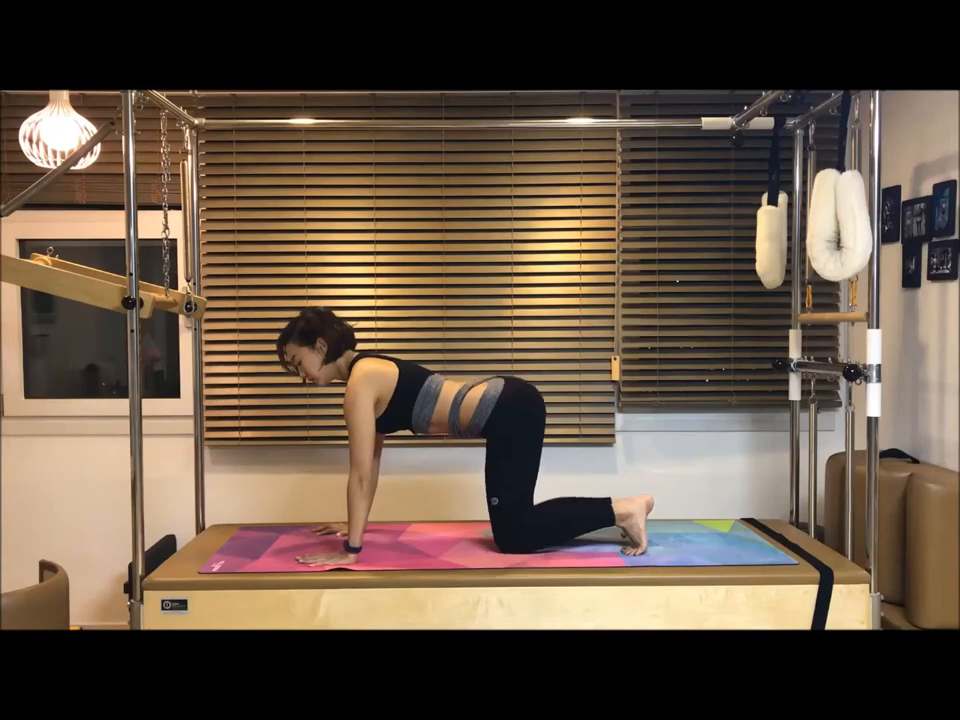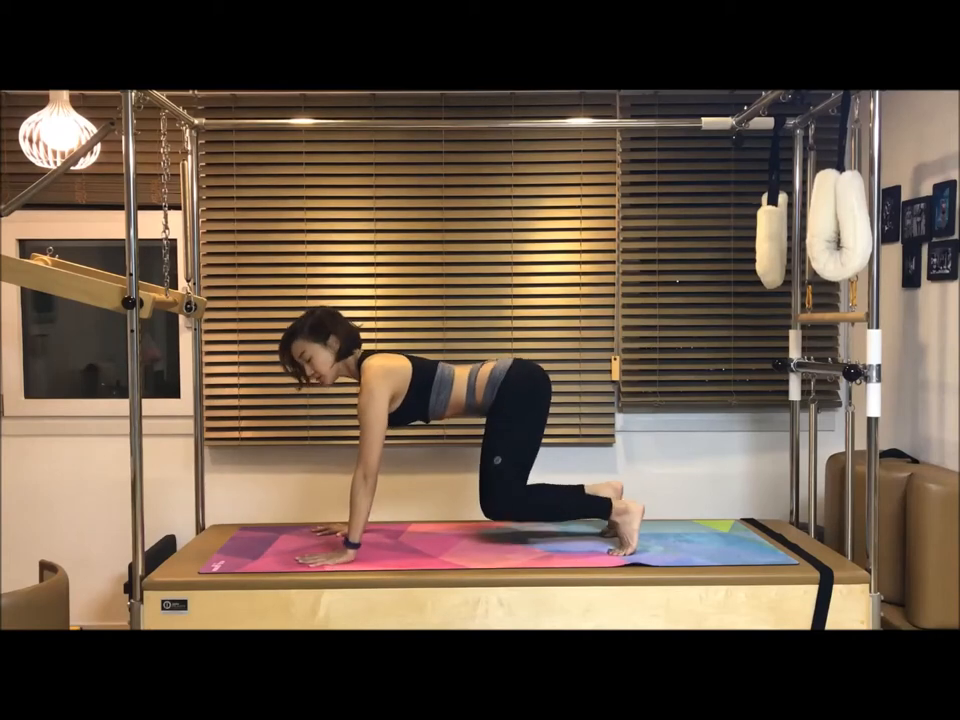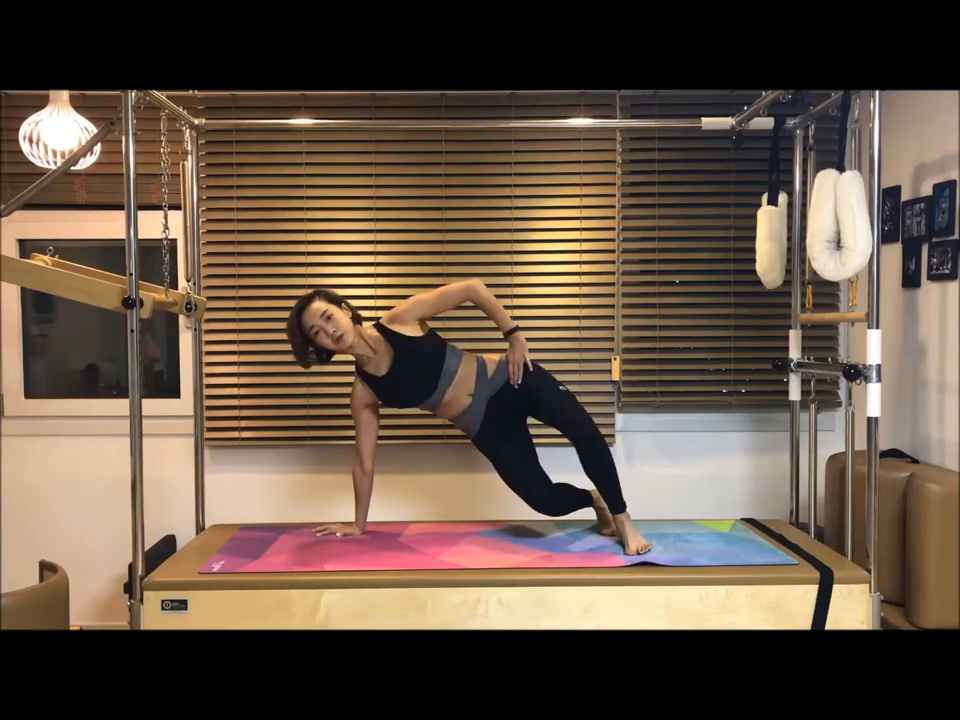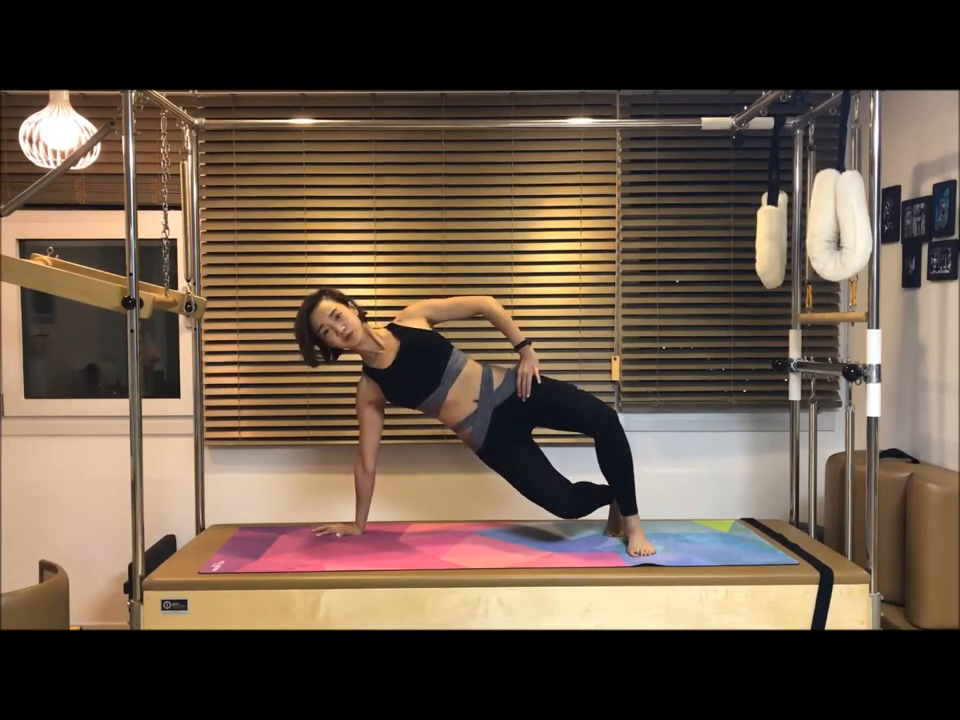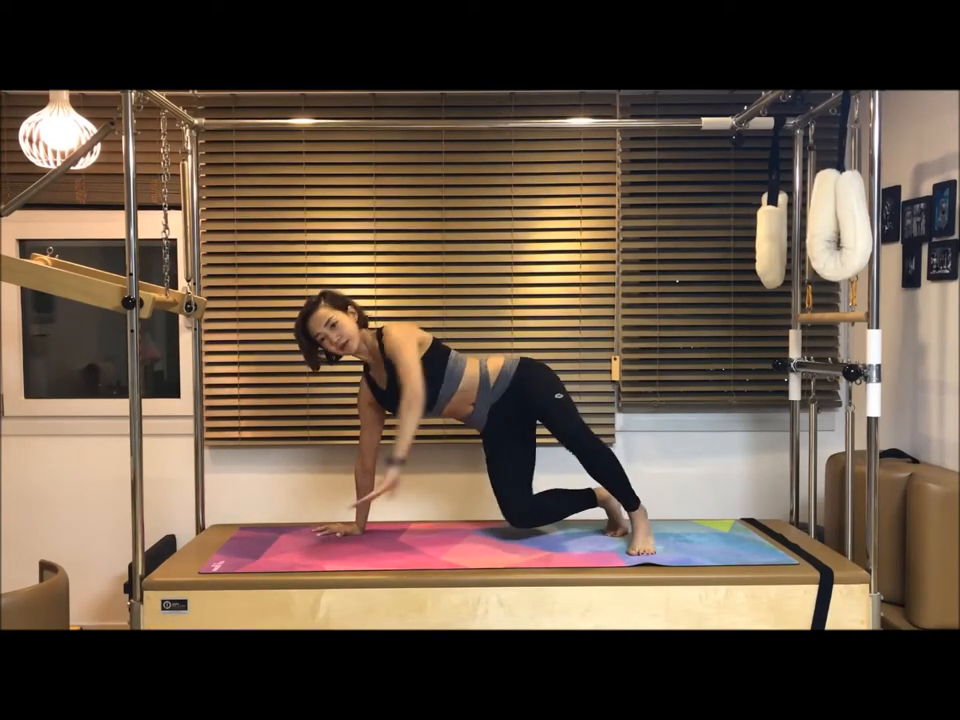
dt=1s
person 1, frame 1
left shoulder: (359, 384)
right shoulder: (369, 372)
left elbow: (361, 474)
right elbow: (372, 463)
left wrist: (351, 550)
right wrist: (355, 525)
left hip: (510, 413)
right hip: (509, 403)
left knee: (512, 537)
right knee: (513, 520)
left ankle: (624, 512)
right ankle: (625, 506)
person 1, frame 2
left shoulder: (375, 376)
right shoulder: (373, 372)
left elbow: (367, 470)
right elbow: (369, 466)
left wrist: (350, 547)
right wrist: (355, 525)
left hip: (520, 386)
right hip: (508, 391)
left knee: (504, 501)
right knee: (496, 503)
left ankle: (619, 509)
right ankle: (600, 492)
person 1, frame 3
left shoulder: (401, 320)
right shoulder: (364, 391)
left elbow: (472, 288)
right elbow: (364, 461)
left wrist: (514, 335)
right wrist: (358, 523)
left hip: (509, 379)
right hip: (486, 426)
left knee: (580, 427)
right knee: (543, 499)
left ankle: (622, 518)
right ankle: (595, 500)
person 1, frame 4
left shoulder: (412, 318)
right shoulder: (369, 389)
left elbow: (485, 304)
right elbow: (366, 461)
left wrist: (525, 347)
right wrist: (357, 523)
left hip: (513, 390)
right hip: (491, 437)
left knee: (603, 419)
right knee: (565, 503)
left ankle: (631, 520)
right ankle: (612, 496)
person 1, frame 5
left shoulder: (395, 336)
right shoulder: (368, 389)
left elbow: (415, 393)
right elbow: (366, 459)
left wrist: (396, 464)
right wrist: (359, 523)
left hip: (519, 380)
right hip: (496, 423)
left knee: (574, 434)
right knee: (521, 514)
left ankle: (636, 513)
right ankle: (601, 496)
